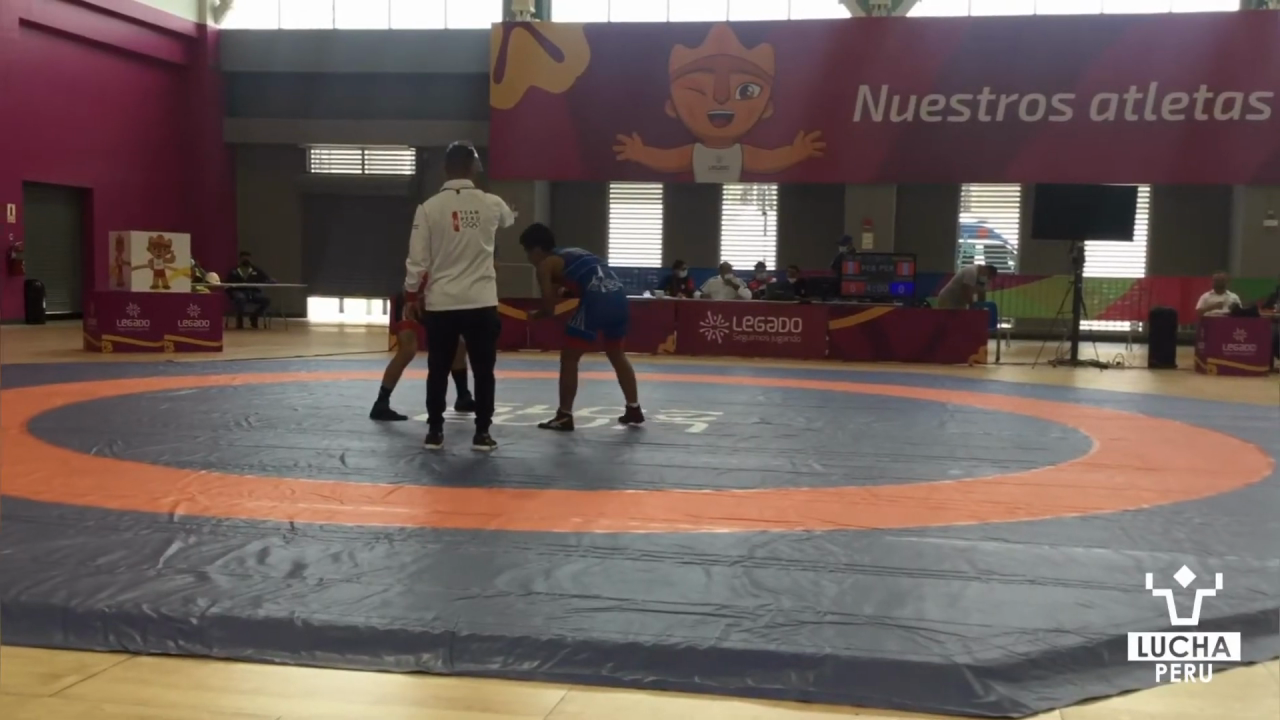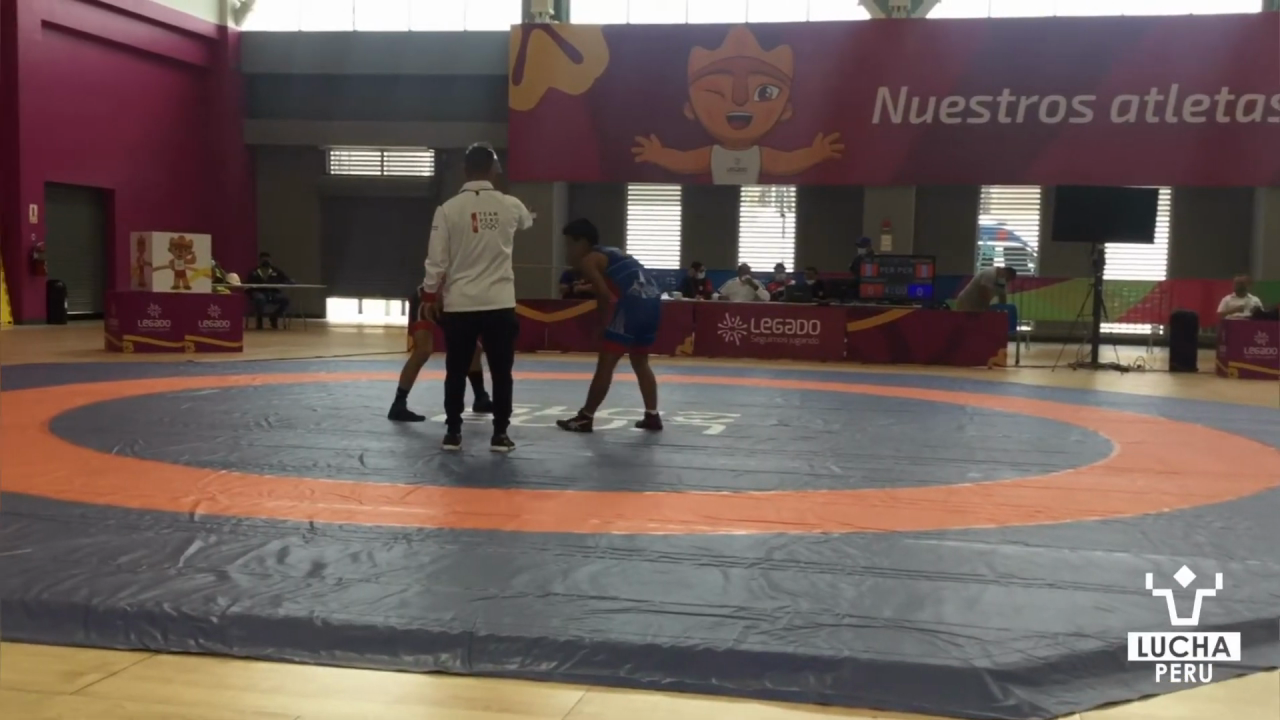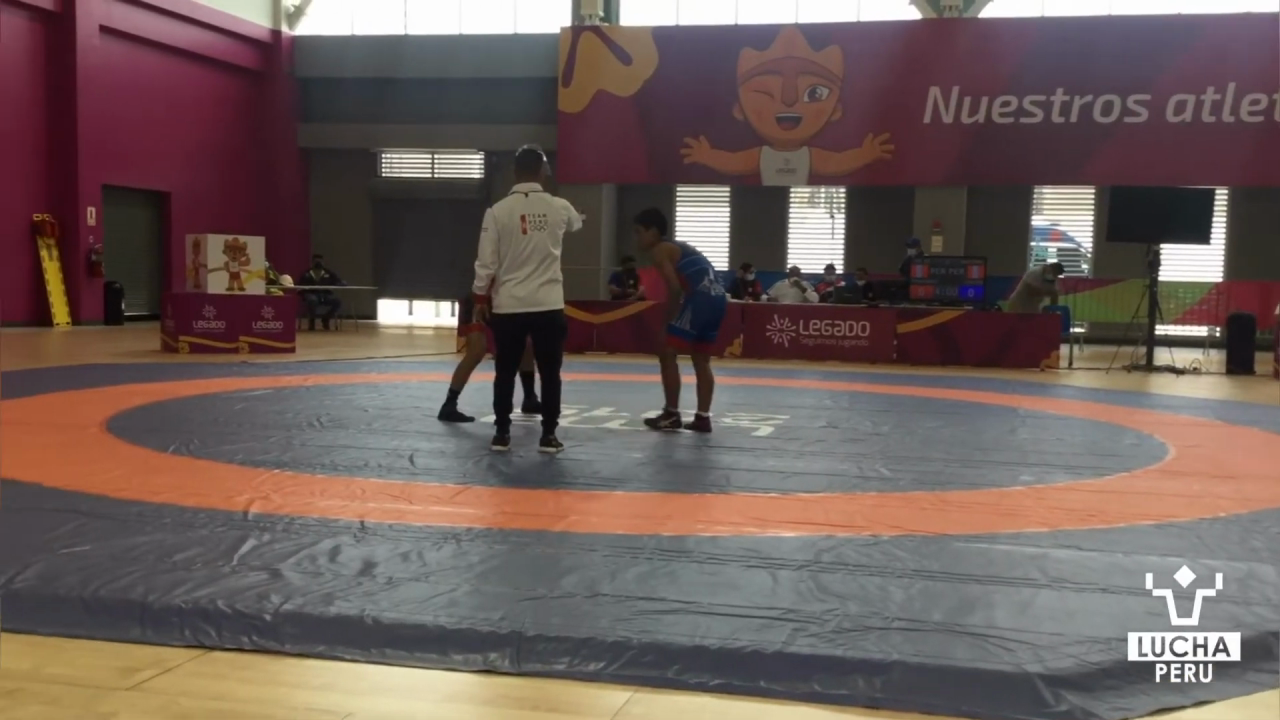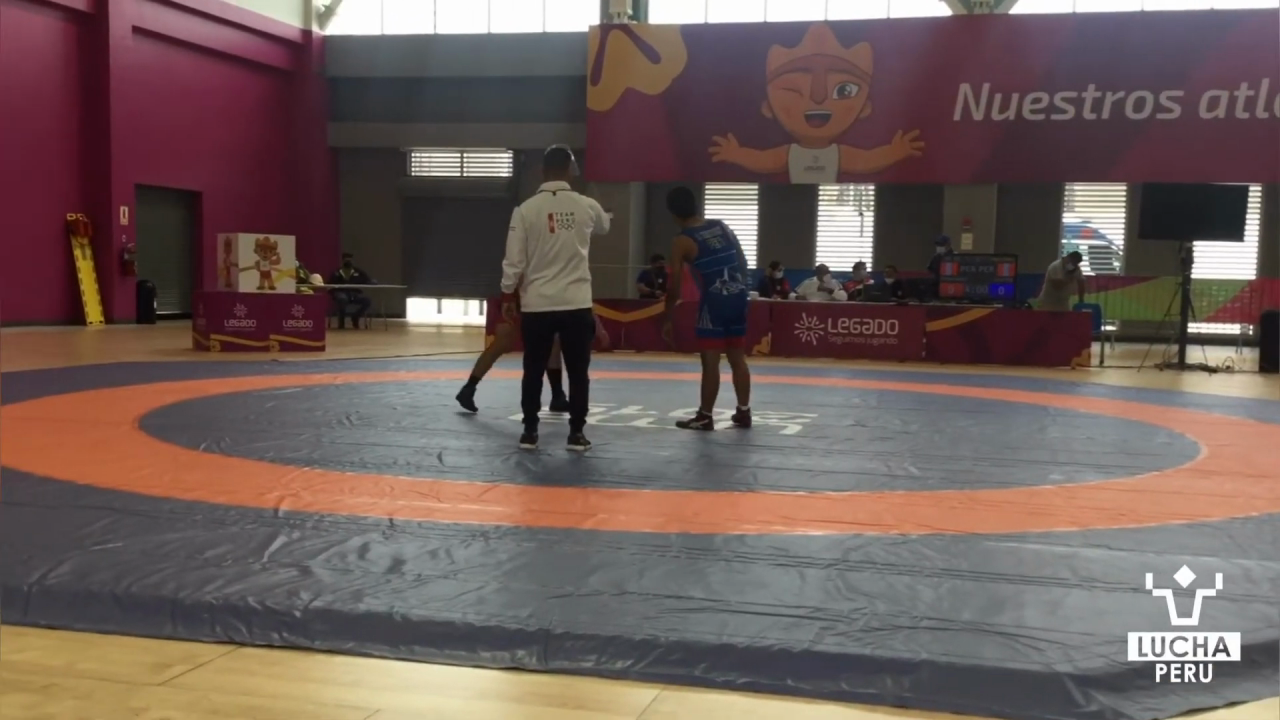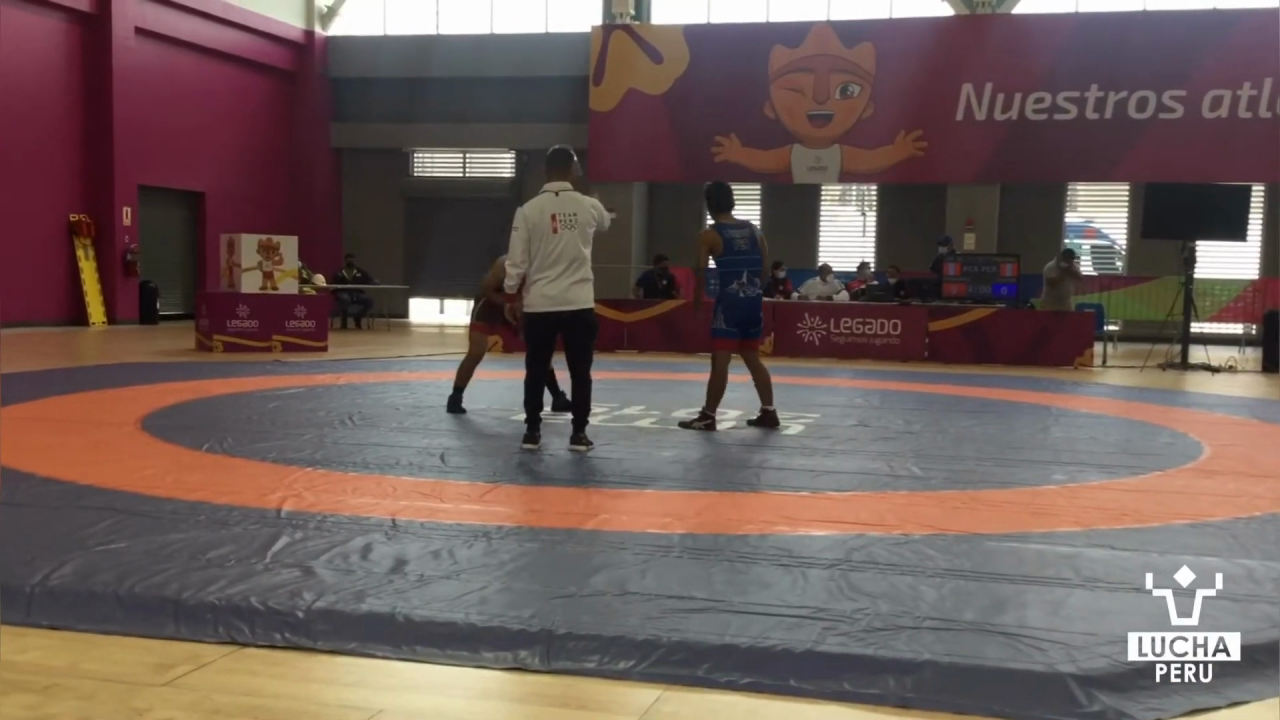
dt=0.5s
person 1, frame 1
left shoulder: (429, 207)
right shoulder: (492, 204)
left elbow: (417, 258)
right elbow: (509, 218)
left wrist: (411, 295)
left hip: (441, 303)
right hip: (481, 302)
left knee: (439, 370)
right knee: (483, 370)
left ankle: (435, 432)
right ankle: (482, 433)
person 1, frame 2
left shoulder: (448, 209)
right shoulder: (511, 206)
left elbow: (436, 259)
right elbow: (527, 221)
left wrist: (430, 296)
left hip: (459, 304)
right hip: (499, 303)
left knee: (456, 371)
right knee: (501, 371)
left ankle: (453, 433)
right ankle: (500, 435)
person 1, frame 3
left shoulder: (498, 211)
right shoulder: (560, 208)
left elbow: (486, 262)
right elbow: (576, 224)
left wrist: (480, 298)
left hip: (508, 306)
right hip: (548, 305)
left knee: (505, 372)
right knee: (549, 373)
left ankle: (502, 434)
right ankle: (548, 436)
person 1, frame 4
left shoulder: (526, 209)
right shoulder: (587, 206)
left elbow: (514, 259)
right elbow: (604, 227)
left wrist: (508, 296)
left hip: (537, 304)
right hip: (576, 303)
left knee: (533, 370)
right knee: (577, 371)
left ankle: (530, 432)
right ankle: (576, 433)
person 1, frame 5
left shoulder: (529, 209)
right shoulder: (590, 206)
left elbow: (517, 260)
right elbow: (605, 223)
left wrist: (511, 296)
left hip: (539, 304)
right hip: (579, 304)
left knee: (536, 371)
right knee: (580, 372)
left ankle: (532, 432)
right ankle: (579, 434)
person 2, frame 1
left shoulder: (545, 265)
right shoulder: (574, 253)
left elbow: (549, 308)
left wrist: (534, 315)
left hip: (596, 299)
right hip: (618, 295)
left knee: (569, 358)
right knee: (617, 355)
left ankle: (564, 416)
right ankle: (634, 408)
person 2, frame 2
left shoulder: (588, 259)
right shoulder: (613, 253)
left elbow: (604, 294)
left wrist: (605, 318)
left hip: (633, 303)
right hip: (653, 301)
left knee: (606, 362)
right knee: (640, 362)
left ankle: (585, 418)
right ankle: (652, 416)
person 2, frame 3
left shoulder: (660, 249)
right shoulder: (679, 246)
left elbow: (673, 287)
left wrist: (672, 314)
left hip: (700, 300)
right hip: (717, 299)
left knee: (667, 354)
right knee: (702, 362)
left ankle: (672, 414)
right ankle: (703, 418)
person 2, frame 4
left shoulder: (682, 241)
right shoulder: (722, 227)
left elbow: (676, 285)
right elbow: (743, 261)
left wrist: (668, 318)
left hip: (715, 299)
right hip: (738, 295)
left knee: (710, 360)
right knee: (737, 356)
left ankle: (705, 417)
right ankle: (743, 411)
person 2, frame 5
left shoulder: (708, 236)
right shoulder: (753, 230)
left elbow: (700, 275)
right elbow: (764, 267)
left wrist: (697, 305)
left hip: (729, 301)
right hip: (754, 300)
left knee: (720, 361)
right knee: (752, 358)
left ankle: (708, 417)
right ankle: (769, 412)
person 3, frame 1
left shoulder: (743, 154)
right shoulder: (692, 153)
left elbow: (771, 161)
right elbow: (664, 160)
left wrist: (796, 153)
right wrist: (640, 154)
person 3, frame 2
left shoulder: (762, 156)
right shoulder: (710, 155)
left elbow: (788, 162)
right elbow: (682, 162)
left wrist: (815, 154)
right wrist: (658, 155)
person 3, frame 3
left shoulder: (811, 157)
right shoulder: (759, 156)
left elbow: (839, 163)
right elbow: (731, 163)
left wrist: (865, 155)
right wrist: (707, 157)
person 3, frame 4
left shoulder: (841, 154)
right shoulder: (788, 153)
left elbow: (868, 161)
right elbow: (760, 160)
left wrist: (895, 152)
right wrist: (736, 154)
person 3, frame 5
left shoulder: (843, 154)
right shoulder: (790, 154)
left elbow: (871, 161)
right elbow: (763, 161)
left wrist: (897, 153)
right wrist: (738, 155)
